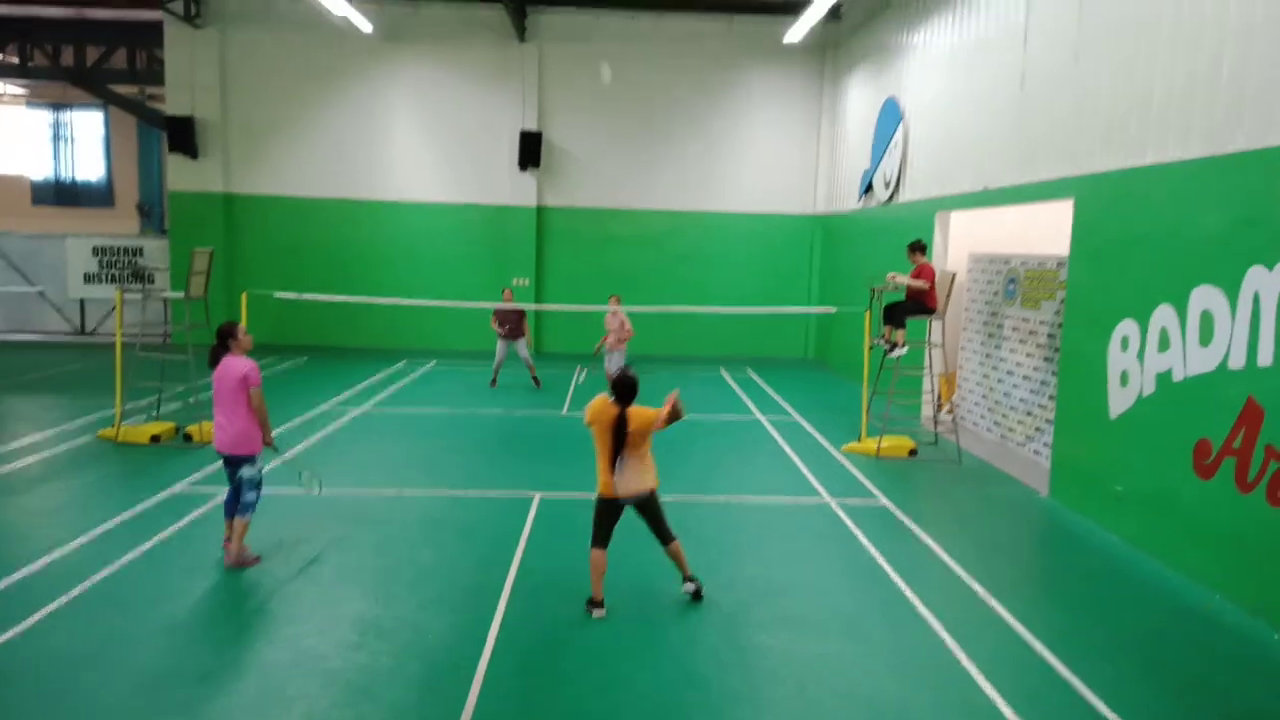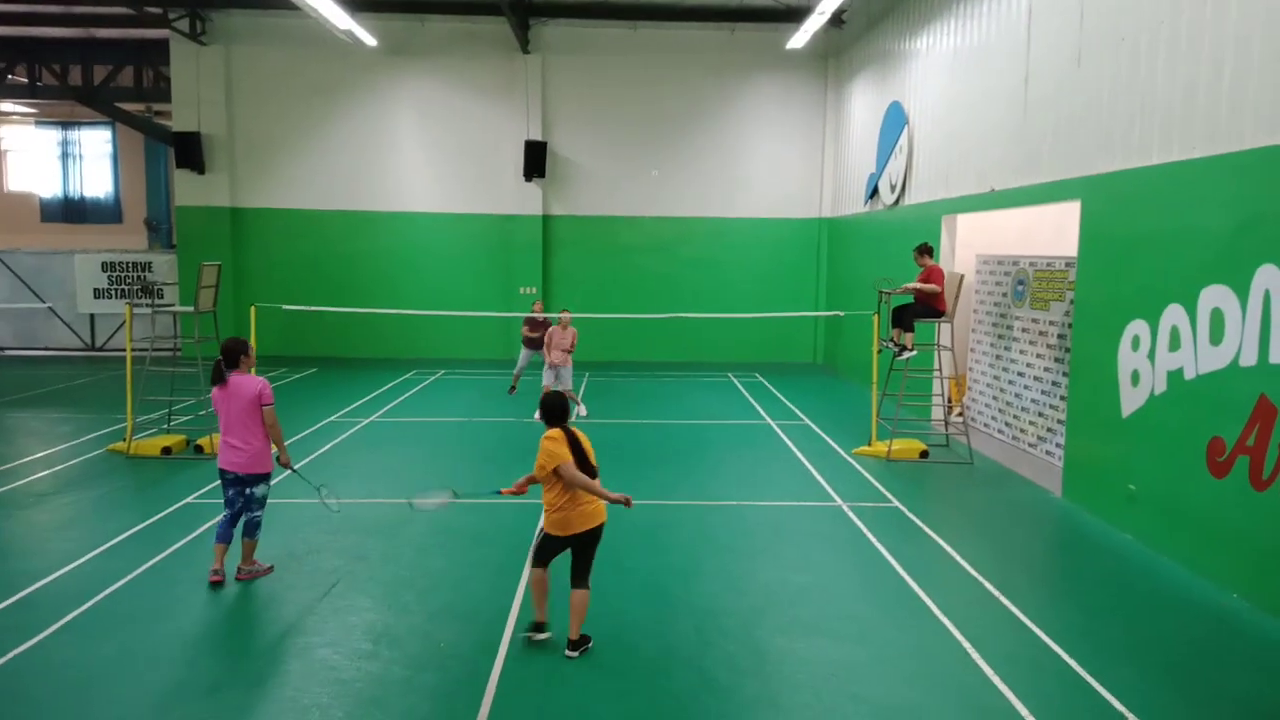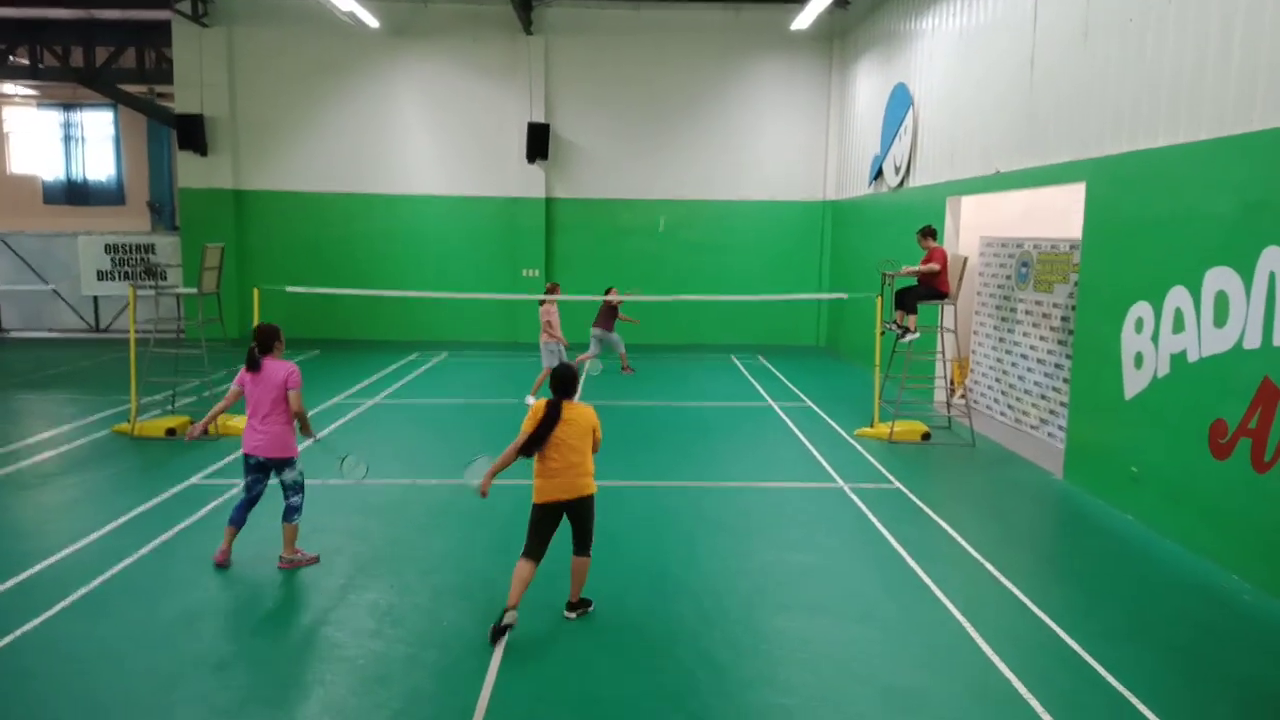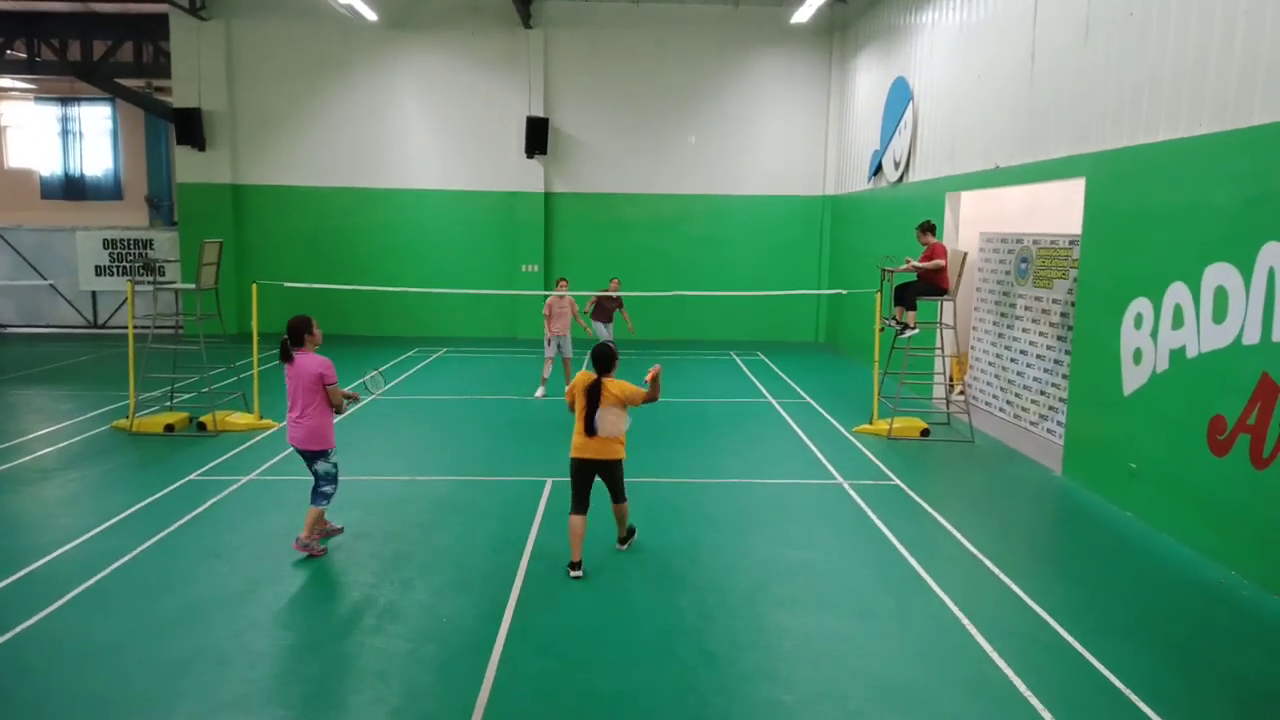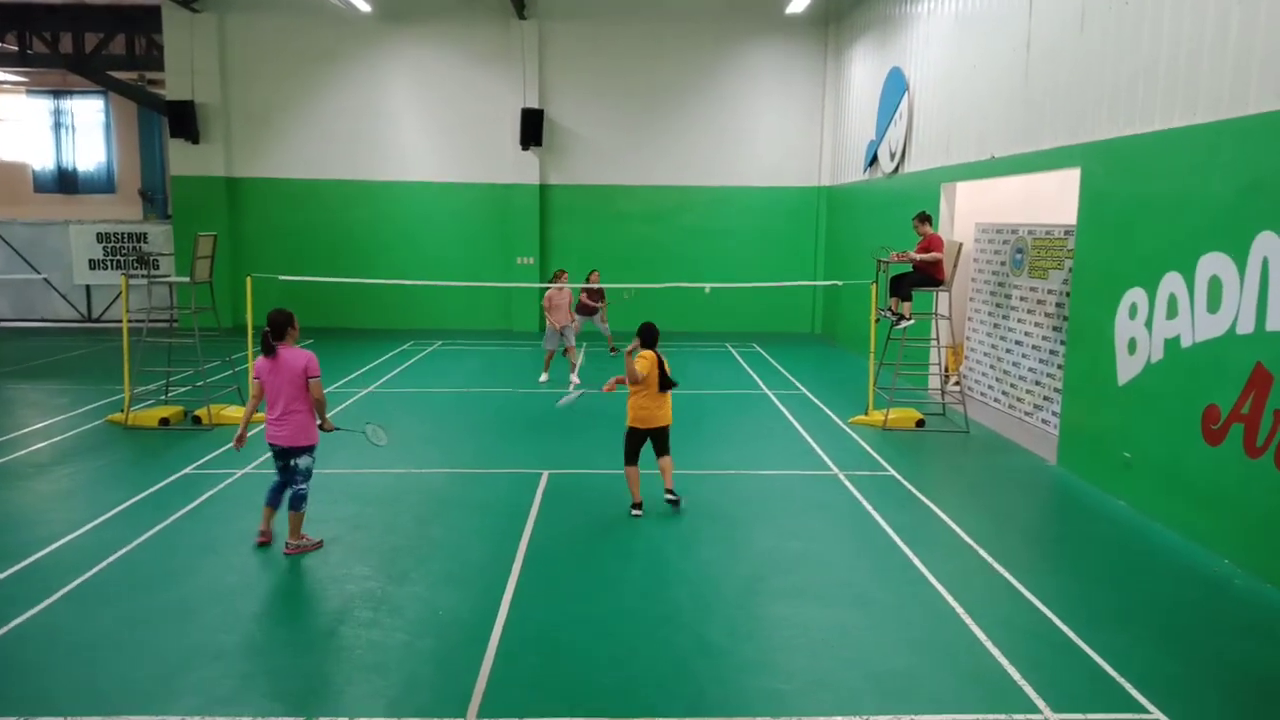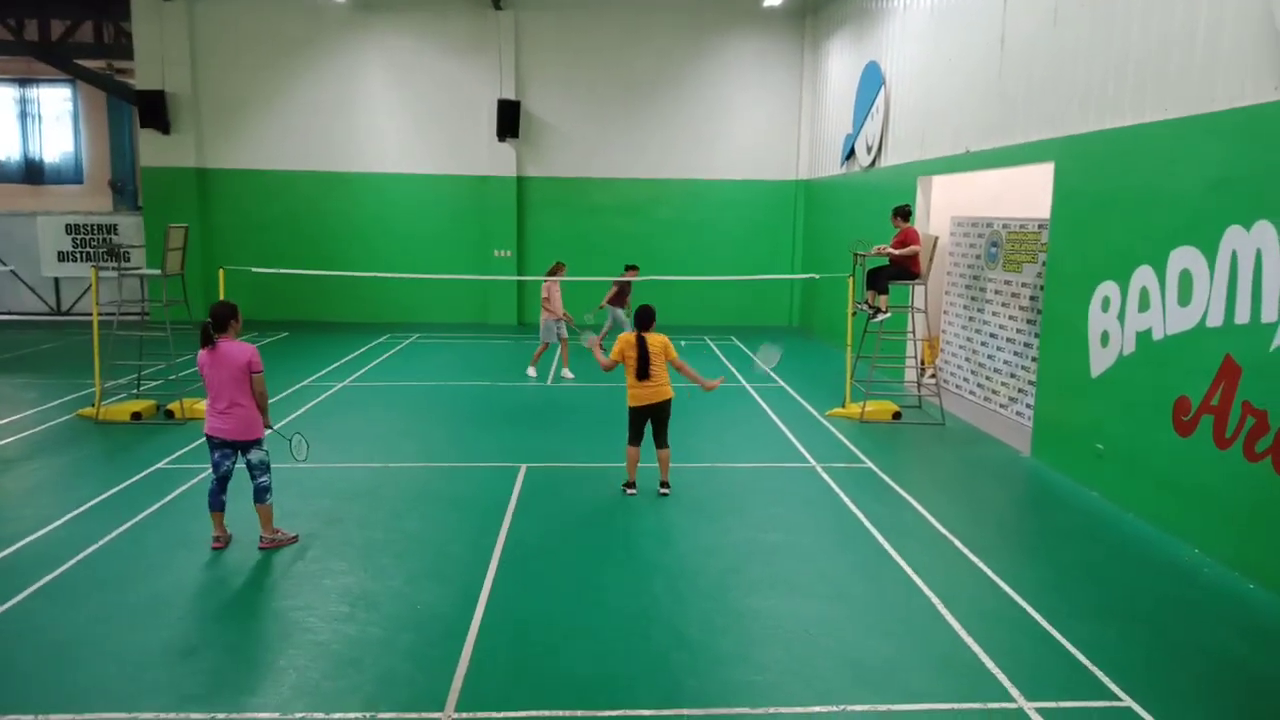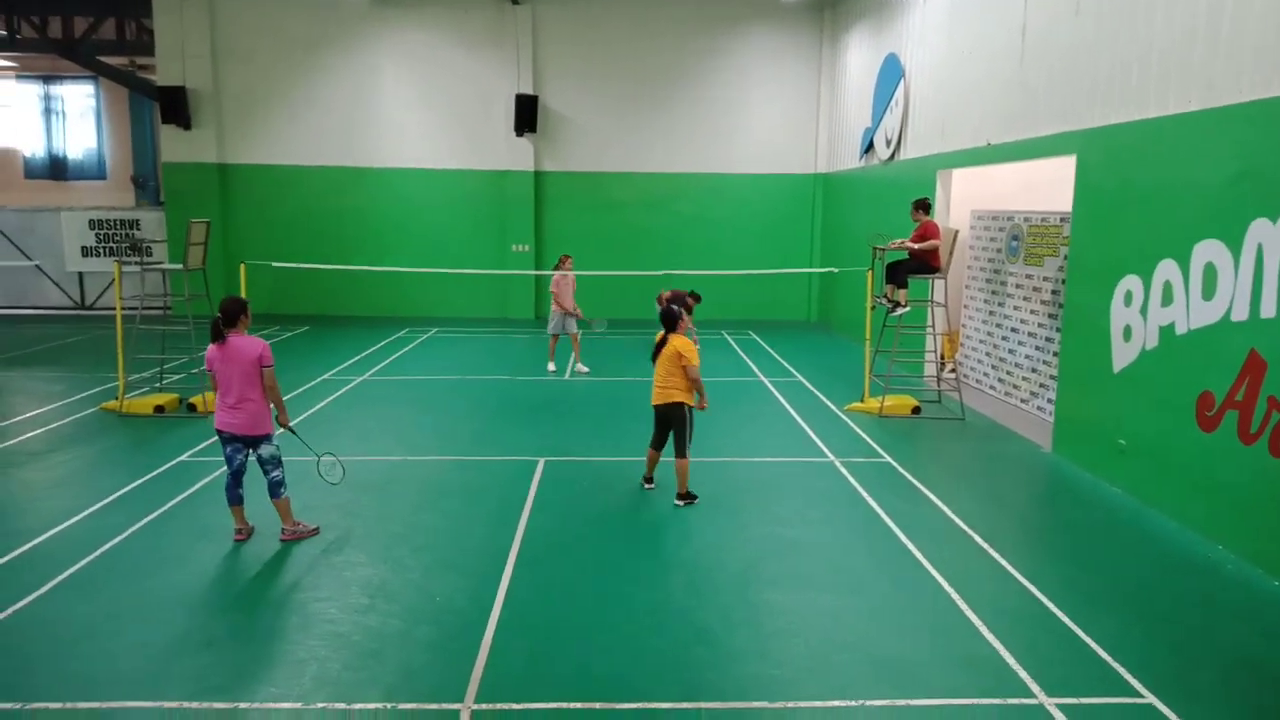
dt=0.7s
person 1, frame 1
left shoulder: (220, 367)
right shoulder: (248, 366)
right elbow: (257, 405)
right wrist: (267, 432)
left hip: (223, 440)
right hip: (245, 443)
left knee: (236, 489)
right knee: (250, 493)
left ankle: (230, 538)
right ankle: (235, 551)
person 1, frame 2
left shoulder: (218, 388)
right shoulder: (260, 385)
left elbow: (222, 425)
right elbow: (271, 424)
right wrist: (283, 452)
left hip: (228, 462)
right hip: (256, 462)
left knee: (230, 512)
right knee: (254, 513)
left ankle: (217, 568)
right ankle: (246, 566)
person 1, frame 3
left shoulder: (247, 371)
right shoulder: (289, 370)
left elbow: (226, 401)
right elbow: (297, 408)
left wrist: (203, 424)
right wrist: (307, 428)
left hip: (253, 446)
right hip: (281, 448)
left knee: (250, 496)
right knee: (294, 496)
left ankle: (224, 550)
right ankle: (289, 554)
person 1, frame 4
left shoulder: (290, 362)
right shoulder: (322, 363)
right elbow: (336, 401)
left wrist: (345, 394)
right wrist: (341, 406)
left hip: (297, 435)
right hip: (317, 437)
left knee: (323, 479)
right knee: (327, 485)
left ankle: (320, 525)
right ankle: (305, 537)
person 1, frame 5
left shoulder: (262, 361)
right shoulder: (307, 358)
left elbow: (255, 398)
right elbow: (317, 397)
left wrist: (243, 428)
right wrist: (324, 420)
left hip: (275, 434)
right hip: (302, 435)
left knee: (281, 480)
right knee: (300, 485)
left ankle: (265, 529)
right ankle: (294, 541)
person 1, frame 6
left shoulder: (203, 354)
right shoulder: (249, 352)
left elbow: (214, 388)
right elbow: (259, 392)
right wrist: (265, 417)
left hip: (216, 429)
right hip: (247, 428)
left knee: (219, 479)
right knee: (261, 479)
left ankle: (219, 534)
right ankle: (268, 534)
person 1, frame 7
left shoulder: (213, 350)
right shoulder: (259, 346)
left elbow: (216, 387)
right elbow: (270, 386)
right wrist: (282, 412)
left hip: (226, 424)
right hip: (257, 424)
left knee: (234, 474)
right knee: (274, 473)
left ankle: (241, 527)
right ankle: (289, 526)
person 2, frame 1
left shoulder: (598, 410)
right shoulder: (643, 417)
right elbow: (677, 415)
left wrist: (603, 397)
right wrist: (674, 404)
left hip: (610, 490)
right hip: (642, 488)
left knee: (599, 543)
right knee: (664, 534)
left ankle: (596, 601)
right ankle: (689, 580)
person 2, frame 2
left shoulder: (550, 441)
right shoulder: (576, 435)
left elbow: (572, 477)
left wrist: (607, 495)
right wrist: (529, 479)
left hip: (561, 524)
right hip: (593, 519)
left knee: (538, 562)
right knee: (580, 577)
left ankle: (540, 624)
right ankle: (575, 640)
person 2, frame 3
left shoulder: (538, 409)
right shoulder: (588, 413)
left elbow: (517, 447)
left wrist: (489, 475)
left hip: (546, 494)
right hip: (581, 491)
left knee: (530, 555)
right knee: (582, 547)
left ankle: (509, 610)
right ankle: (575, 603)
person 2, frame 4
left shoulder: (580, 380)
right shoulder: (621, 388)
left elbow: (571, 406)
right elbow: (651, 397)
right wrist: (655, 378)
left hip: (580, 453)
right hip: (611, 455)
left knee: (578, 507)
right knee: (618, 496)
left ankle: (576, 563)
right ankle: (623, 535)
person 2, frame 5
left shoulder: (643, 357)
right shoulder: (658, 358)
left elbow: (636, 379)
left wrist: (628, 356)
right wrist: (616, 380)
left hip: (639, 421)
right hip: (662, 419)
left knee: (631, 461)
right knee: (664, 454)
left ankle: (637, 504)
right ankle: (669, 490)
person 2, frame 6
left shoulder: (625, 340)
right shoulder: (662, 340)
left elbow: (607, 366)
right elbow: (680, 366)
left wrist: (595, 349)
right wrist: (703, 383)
left hip: (638, 400)
right hip: (662, 398)
left knee: (634, 440)
right knee: (661, 440)
left ankle: (631, 483)
right ankle: (664, 483)
person 2, frame 7
left shoulder: (661, 339)
right shoulder: (685, 344)
right elbow: (694, 378)
right wrist: (703, 399)
left hip: (659, 400)
right hip: (679, 401)
left knee: (657, 441)
right knee: (682, 448)
left ankle: (648, 477)
right ankle: (682, 494)
